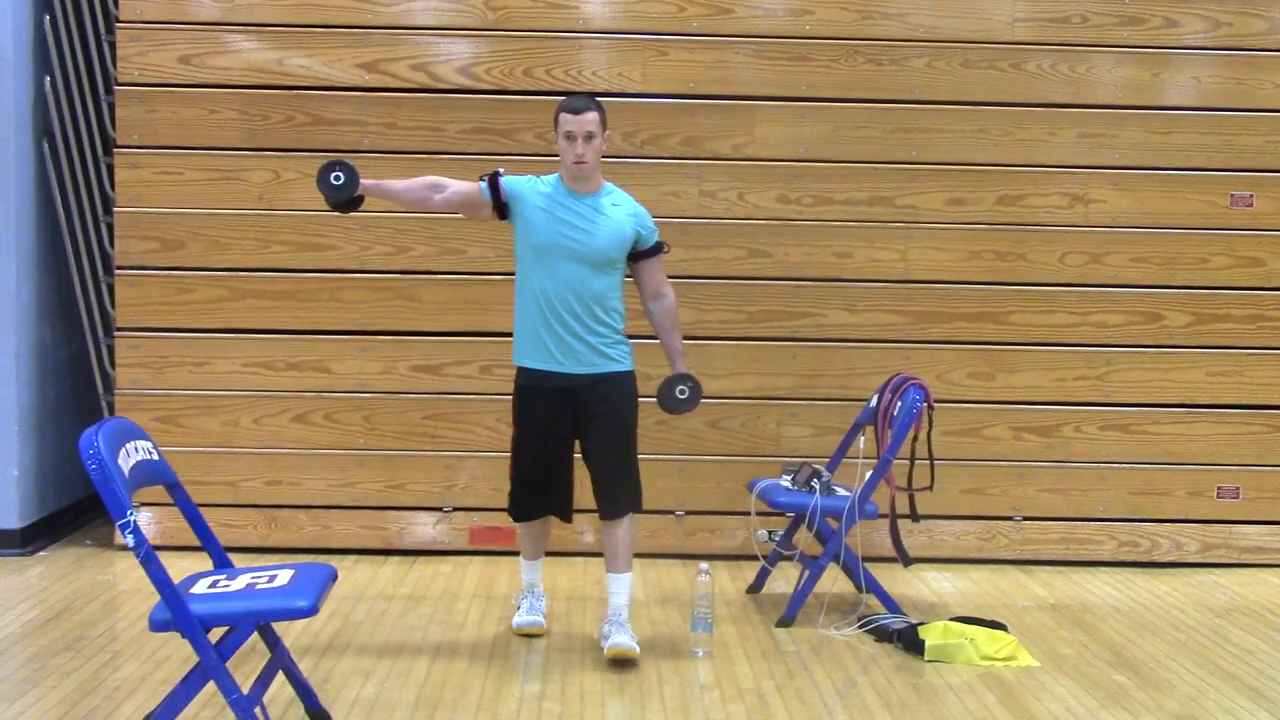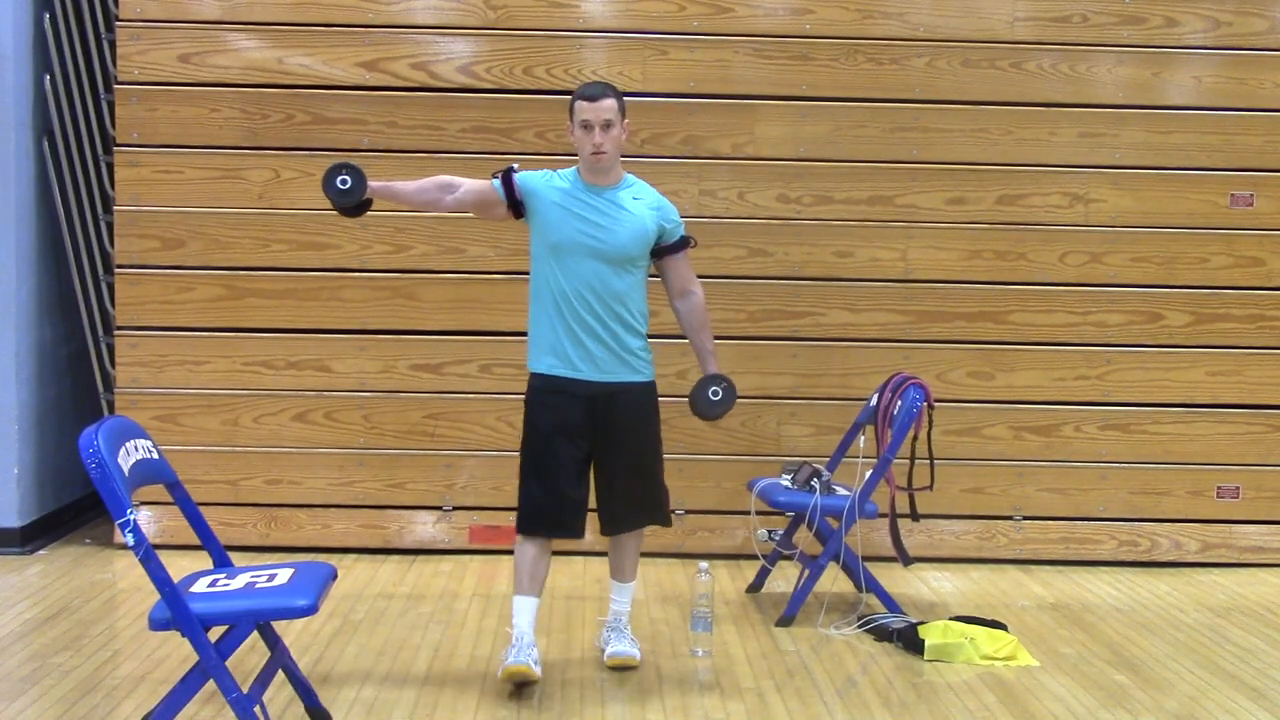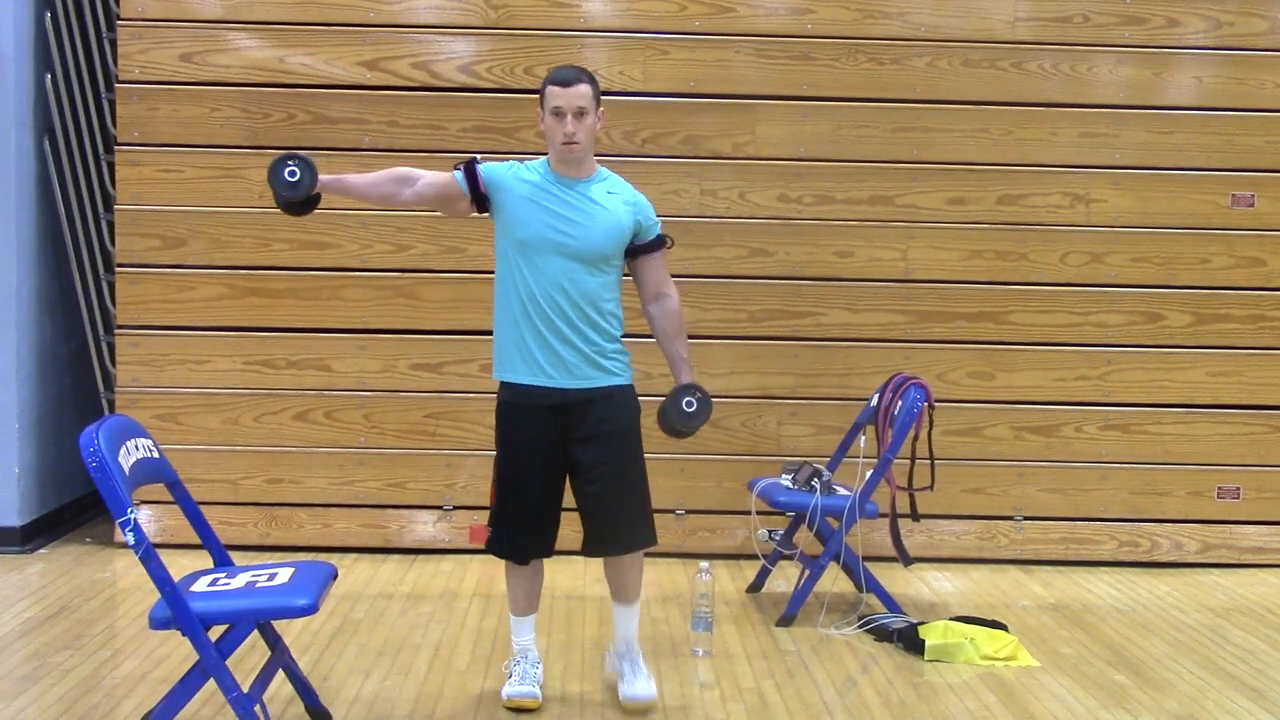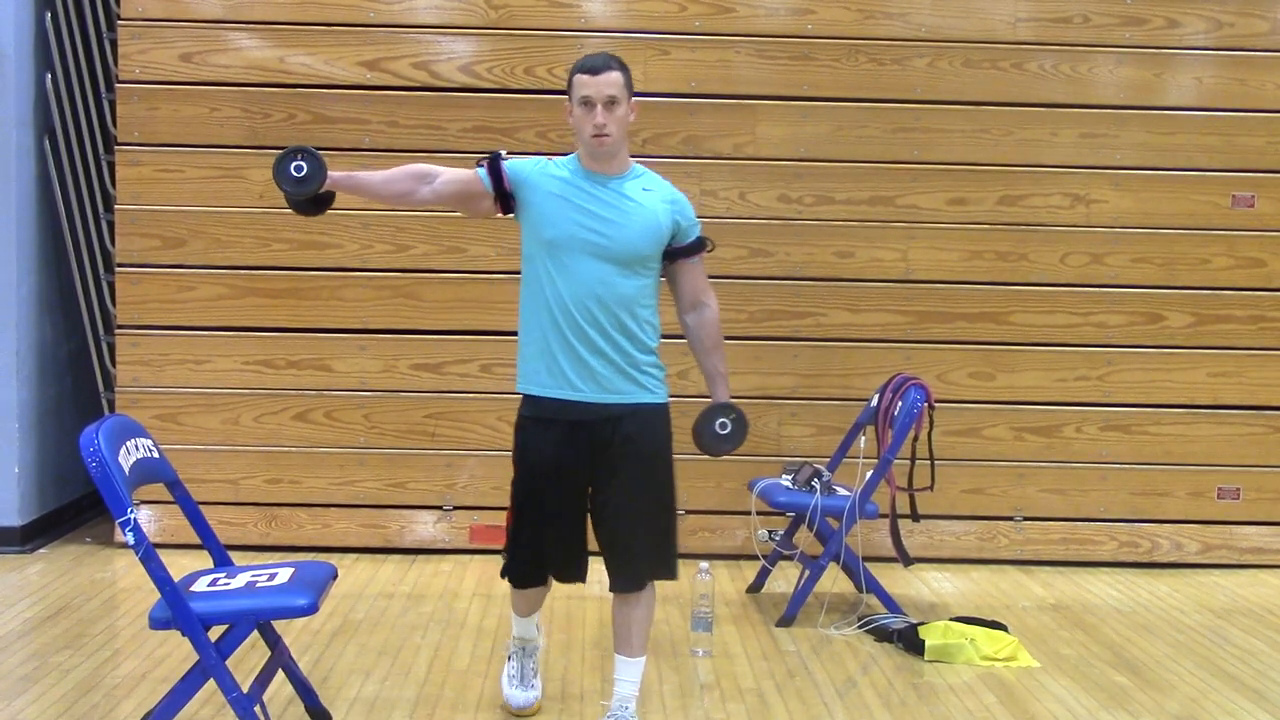
dt=0.5s
person 1, frame 1
left shoulder: (632, 214)
right shoulder: (523, 194)
left elbow: (658, 296)
right elbow: (442, 193)
left wrist: (677, 365)
right wrist: (369, 186)
left hip: (609, 376)
right hip: (540, 375)
left knee: (617, 499)
right knee: (533, 495)
left ankle: (618, 618)
right ankle: (532, 592)
person 1, frame 2
left shoulder: (655, 209)
right shoulder: (538, 190)
left elbow: (686, 294)
right elbow: (451, 193)
left wrist: (709, 367)
right wrist: (375, 189)
left hip: (629, 385)
right hip: (555, 382)
left knee: (628, 513)
right knee: (540, 514)
left ankle: (617, 623)
right ankle: (521, 640)
person 1, frame 3
left shoulder: (630, 204)
right shoulder: (505, 182)
left elbow: (661, 299)
right elbow: (412, 186)
left wrist: (685, 379)
right wrist: (326, 182)
left hip: (606, 392)
right hip: (526, 391)
left knee: (622, 532)
right knee: (522, 535)
left ankle: (626, 652)
right ankle: (525, 658)
person 1, frame 4
left shoulder: (668, 204)
right shoulder: (532, 180)
left elbow: (698, 307)
right elbow: (430, 184)
left wrist: (720, 394)
right wrist: (337, 180)
left hip: (638, 410)
right hip: (550, 407)
left knee: (636, 565)
right knee: (534, 556)
right ankle: (525, 645)
